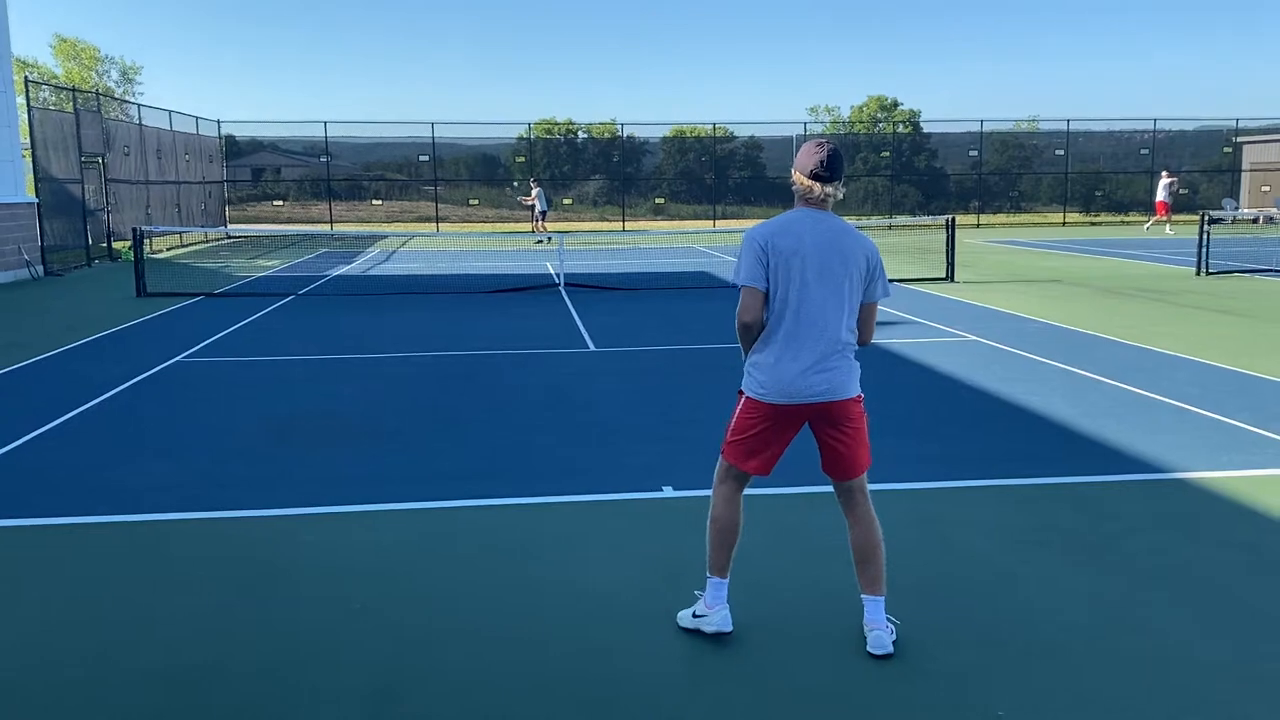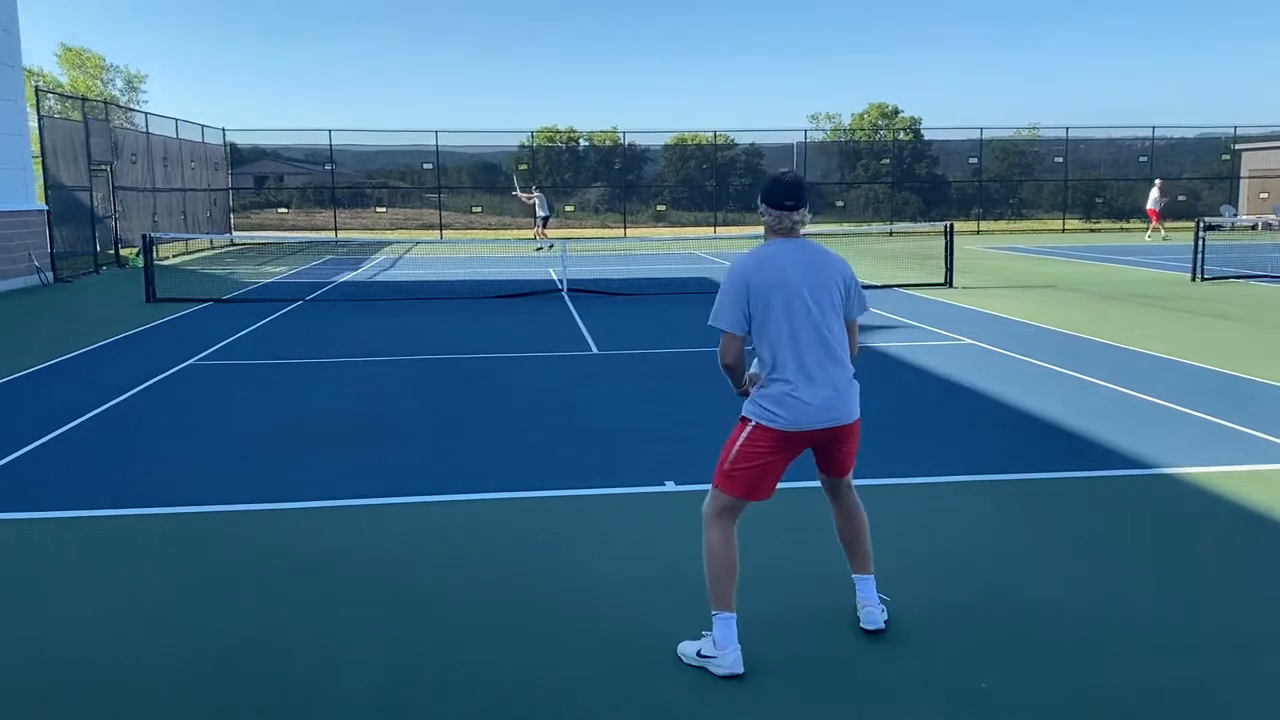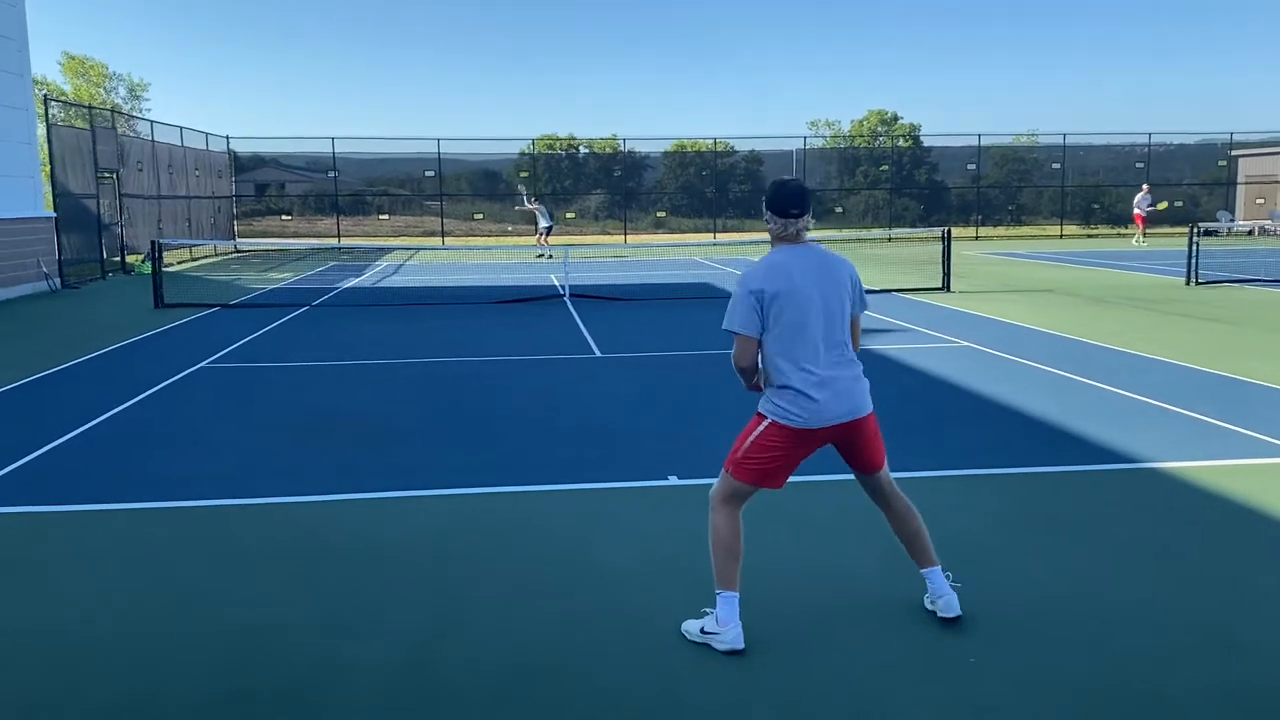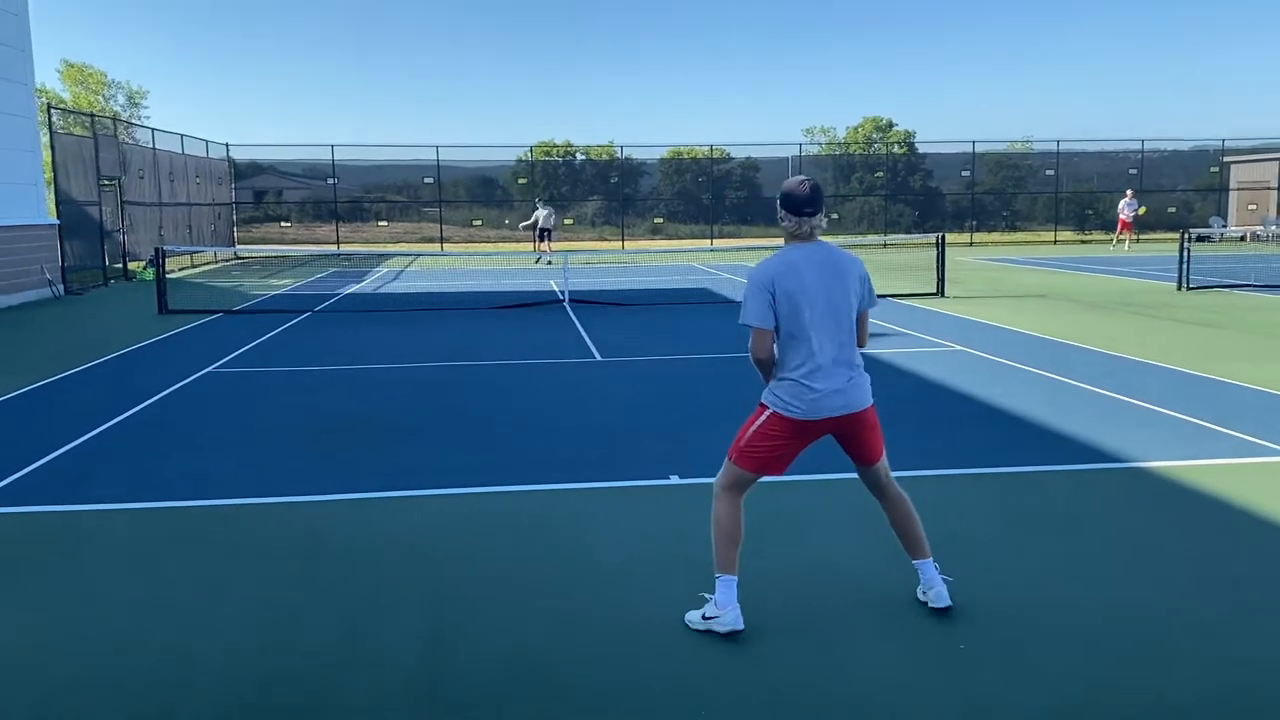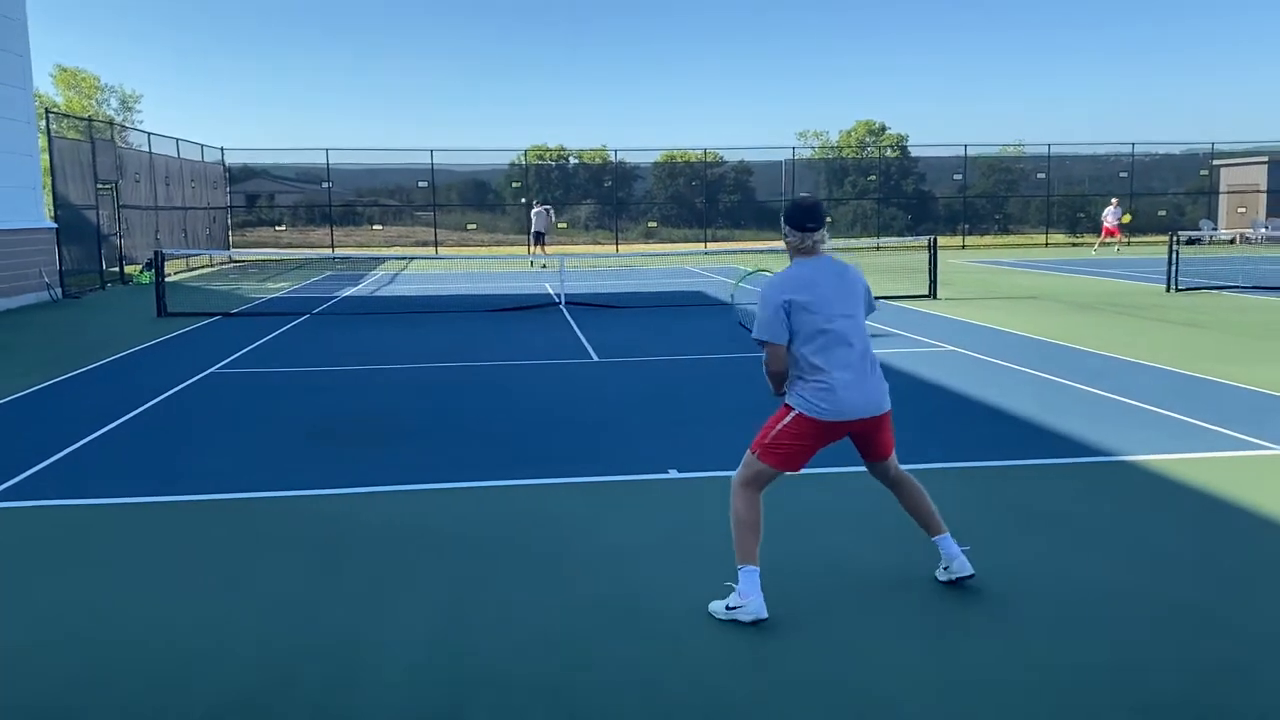
dt=0.3s
person 1, frame 1
left shoulder: (764, 236)
right shoulder: (863, 246)
left elbow: (749, 316)
right elbow: (865, 334)
left hip: (771, 386)
right hip: (839, 388)
left knee: (728, 484)
right knee: (856, 500)
left ankle: (714, 603)
right ankle: (877, 624)
person 1, frame 2
left shoulder: (743, 270)
right shoulder: (838, 266)
left elbow: (730, 357)
right elbow: (852, 347)
left wrist: (743, 384)
left hip: (777, 413)
right hip: (842, 406)
left knee: (717, 515)
right knee: (841, 491)
left ankle: (723, 645)
right ankle: (869, 600)
person 1, frame 3
left shoulder: (755, 278)
right shoulder: (843, 268)
left elbow: (743, 359)
right elbow: (853, 342)
left wrist: (754, 381)
left hip: (791, 412)
right hip: (853, 403)
left knee: (723, 500)
right knee: (886, 492)
left ankle: (725, 621)
right ankle: (940, 592)
person 1, frame 4
left shoulder: (765, 274)
right shoulder: (852, 265)
left elbow: (761, 352)
right elbow: (861, 337)
left hip: (792, 405)
right hip: (854, 399)
left knee: (727, 489)
right knee: (884, 485)
left ankle: (725, 606)
right ankle: (933, 584)
person 1, frame 5
left shoulder: (777, 289)
right shoulder: (852, 275)
left elbow: (776, 365)
left wrist: (779, 389)
left hip: (817, 407)
right hip: (872, 401)
left knee: (745, 483)
right knee: (893, 475)
left ankle: (748, 594)
right ankle: (954, 558)
